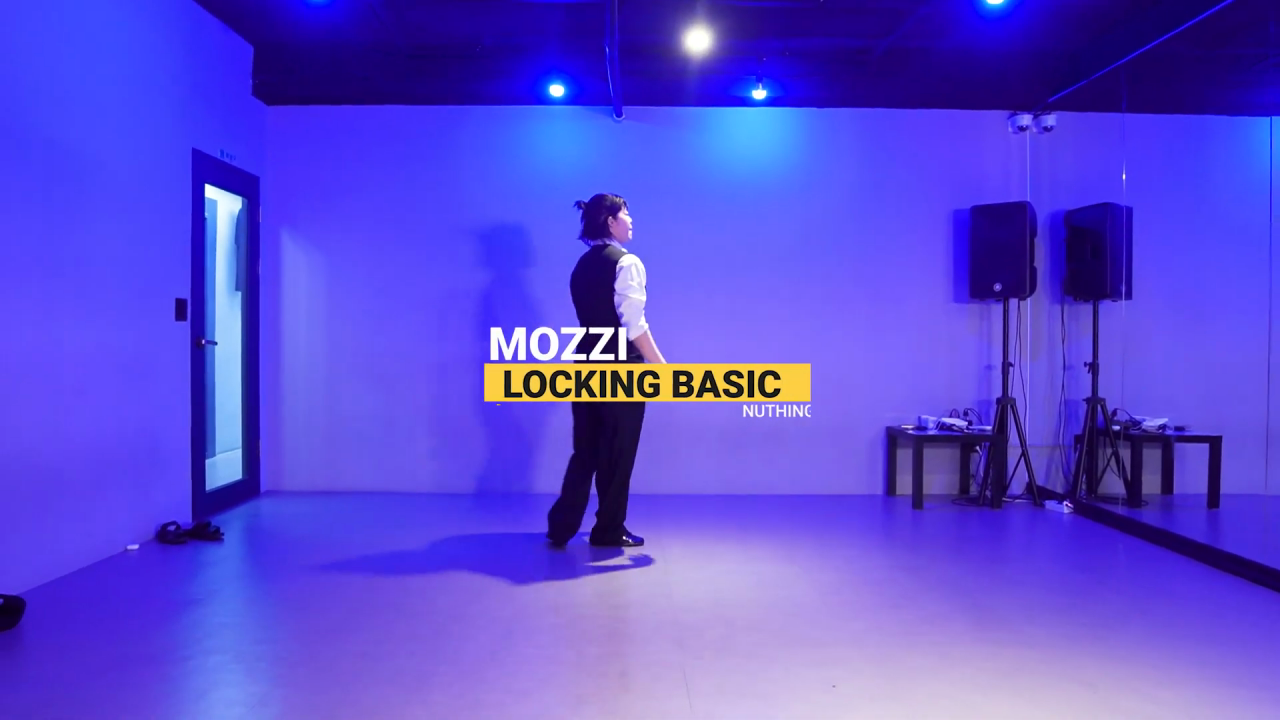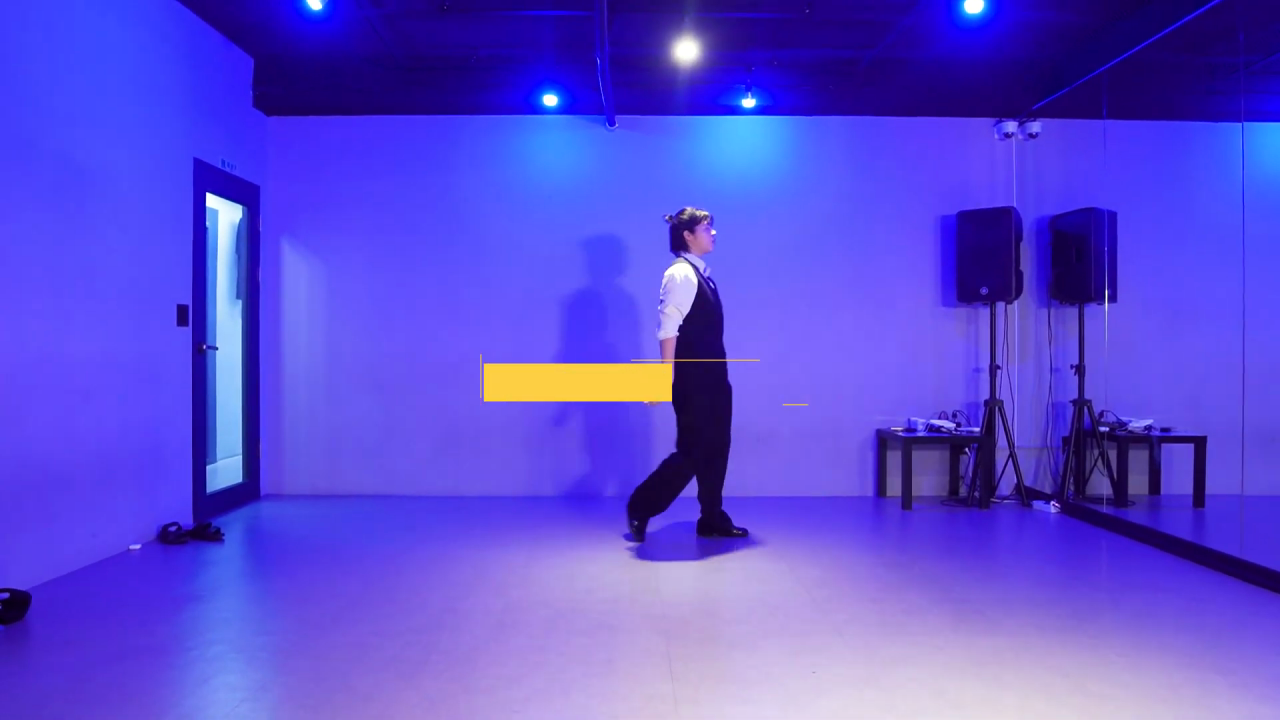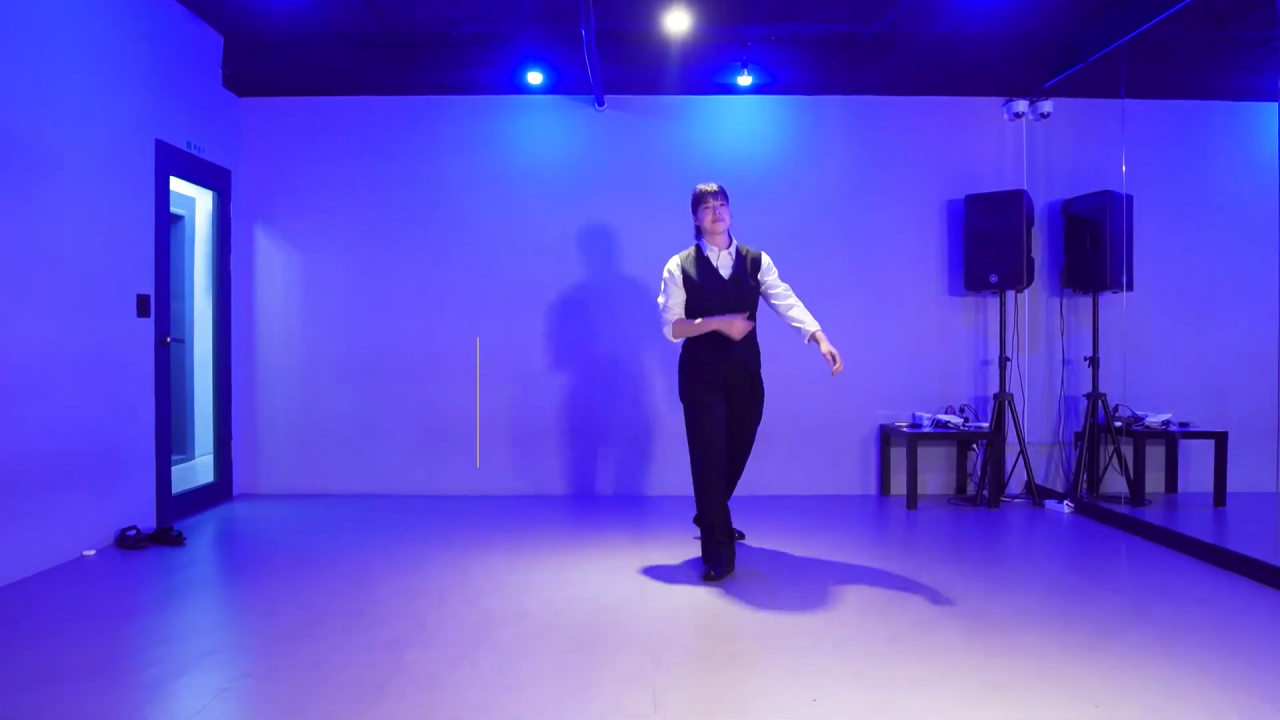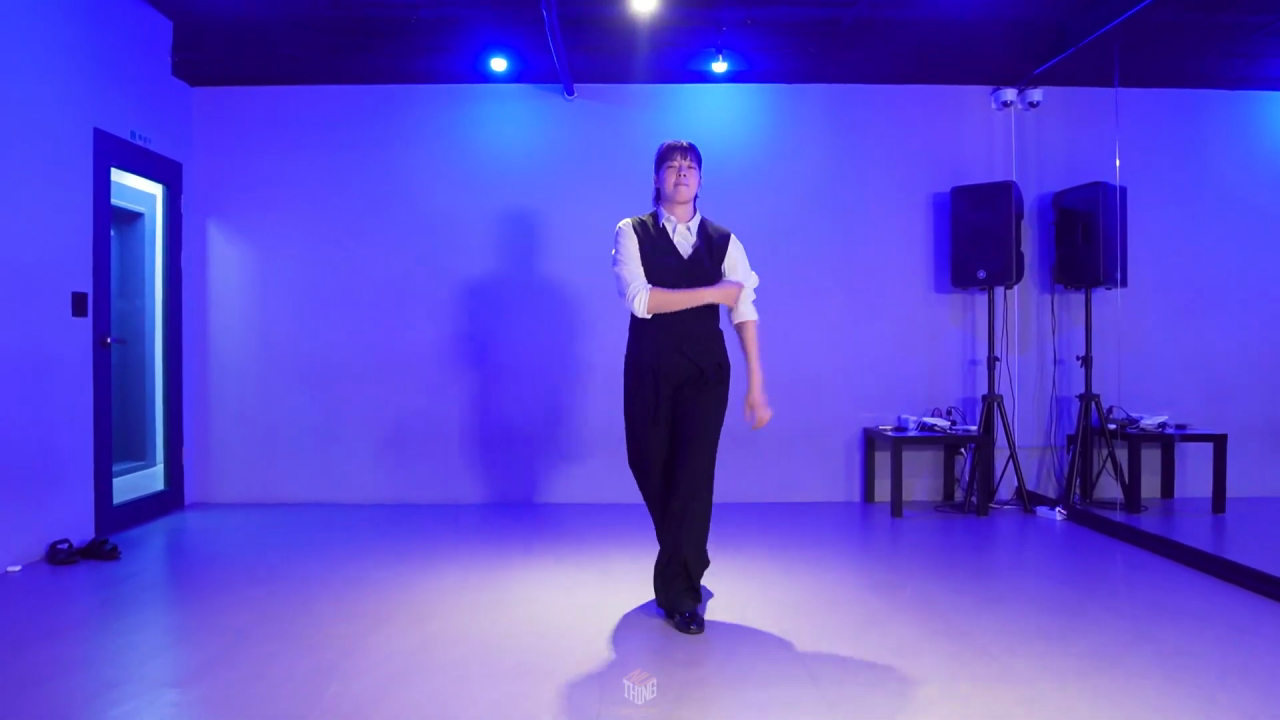
dt=0.7s
person 1, frame 1
left shoulder: (581, 266)
right shoulder: (627, 263)
right elbow: (634, 325)
right wrist: (661, 367)
left hip: (586, 363)
right hip: (620, 366)
left knee: (587, 447)
right knee: (618, 450)
left ankle: (562, 522)
right ankle: (609, 530)
person 1, frame 2
left shoulder: (701, 275)
right shoulder: (681, 274)
right elbow: (668, 330)
right wrist: (667, 378)
left hip: (711, 374)
right hip: (693, 376)
left knee: (716, 447)
right knee: (694, 450)
left ankle: (713, 519)
right ankle: (642, 506)
person 1, frame 3
left shoulder: (757, 260)
right shoulder: (680, 266)
left elbow: (786, 302)
right elbow: (672, 325)
left wrist: (821, 339)
right wrist: (717, 323)
left hip: (745, 371)
right hip: (701, 373)
left knee: (736, 451)
right knee: (710, 455)
left ankle: (711, 518)
right ankle: (718, 550)
person 1, frame 4
left shoulder: (723, 241)
right shoulder: (631, 232)
left elbow: (745, 311)
right elbow: (639, 299)
left wrist: (756, 382)
right wrist: (713, 293)
left hip: (707, 368)
right hip: (649, 369)
left knee: (693, 475)
right knee: (653, 472)
left ankle: (679, 590)
right ankle: (682, 578)
